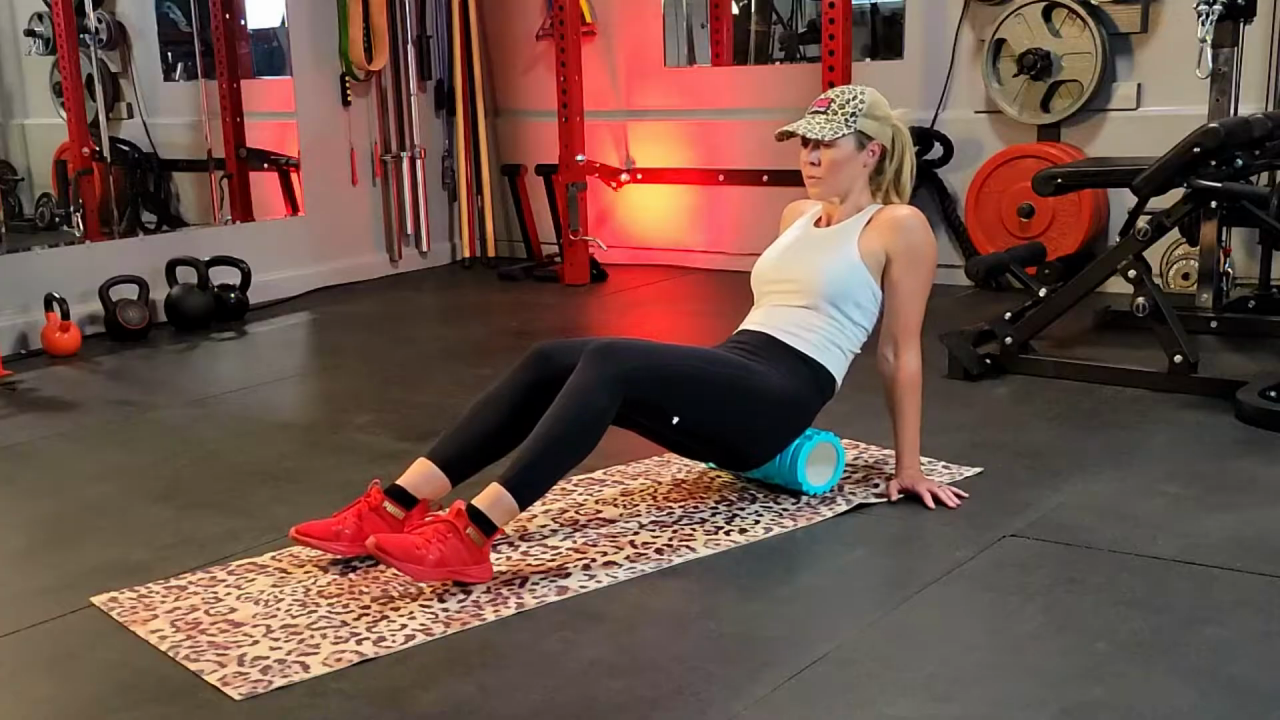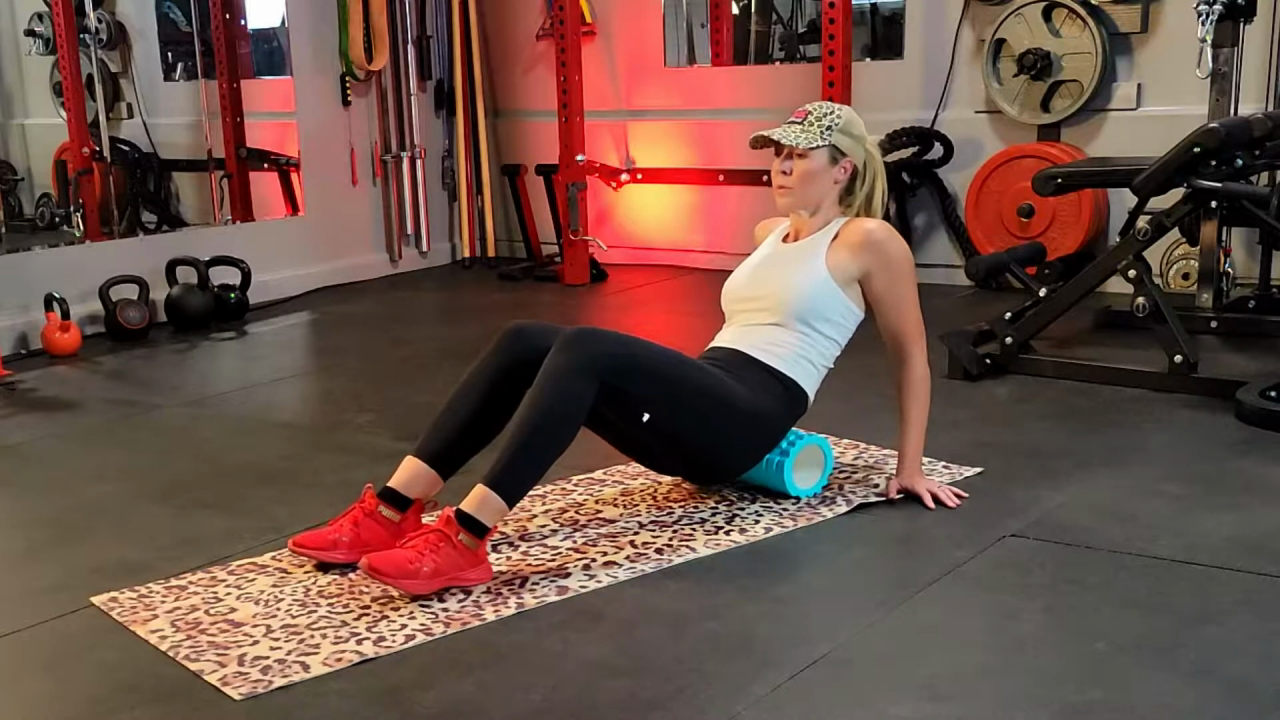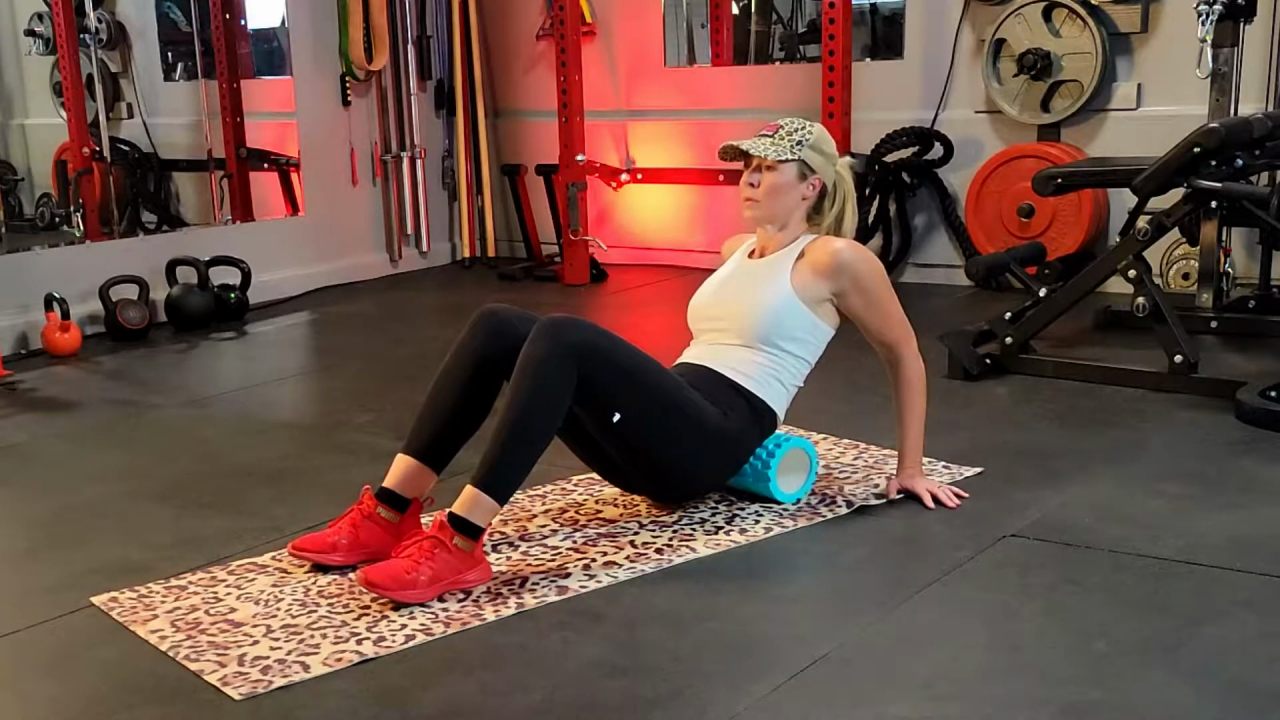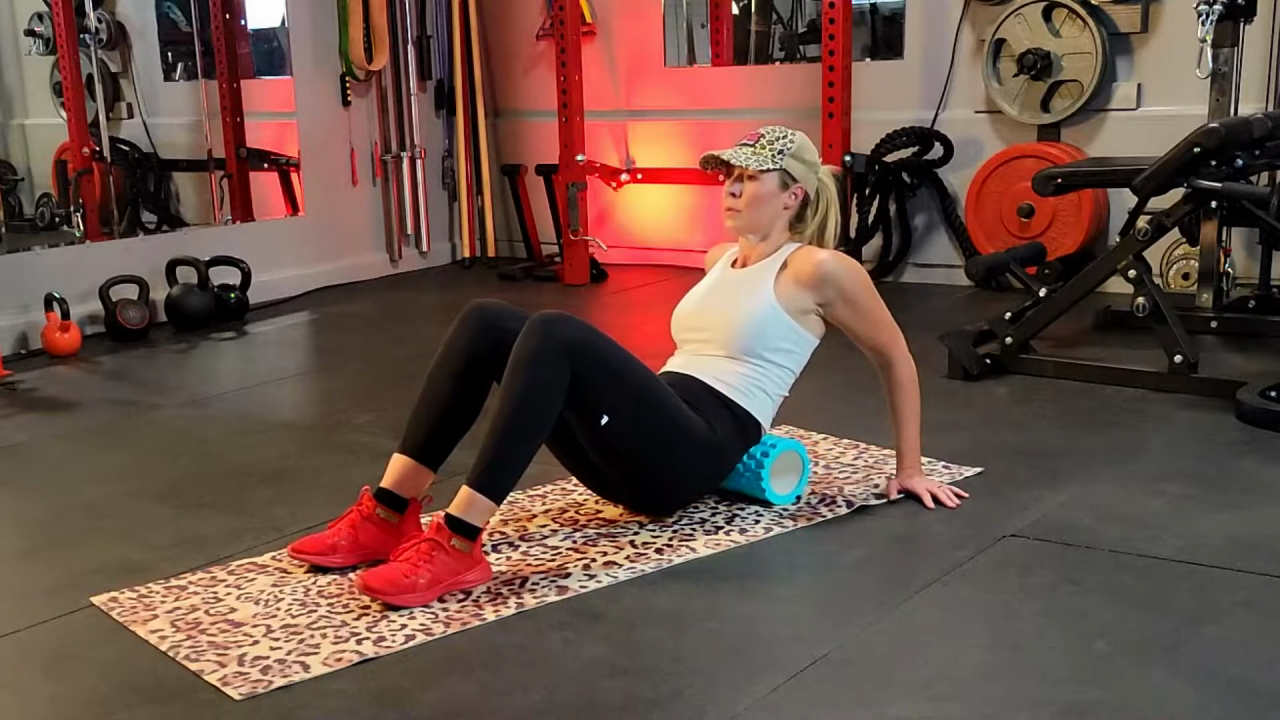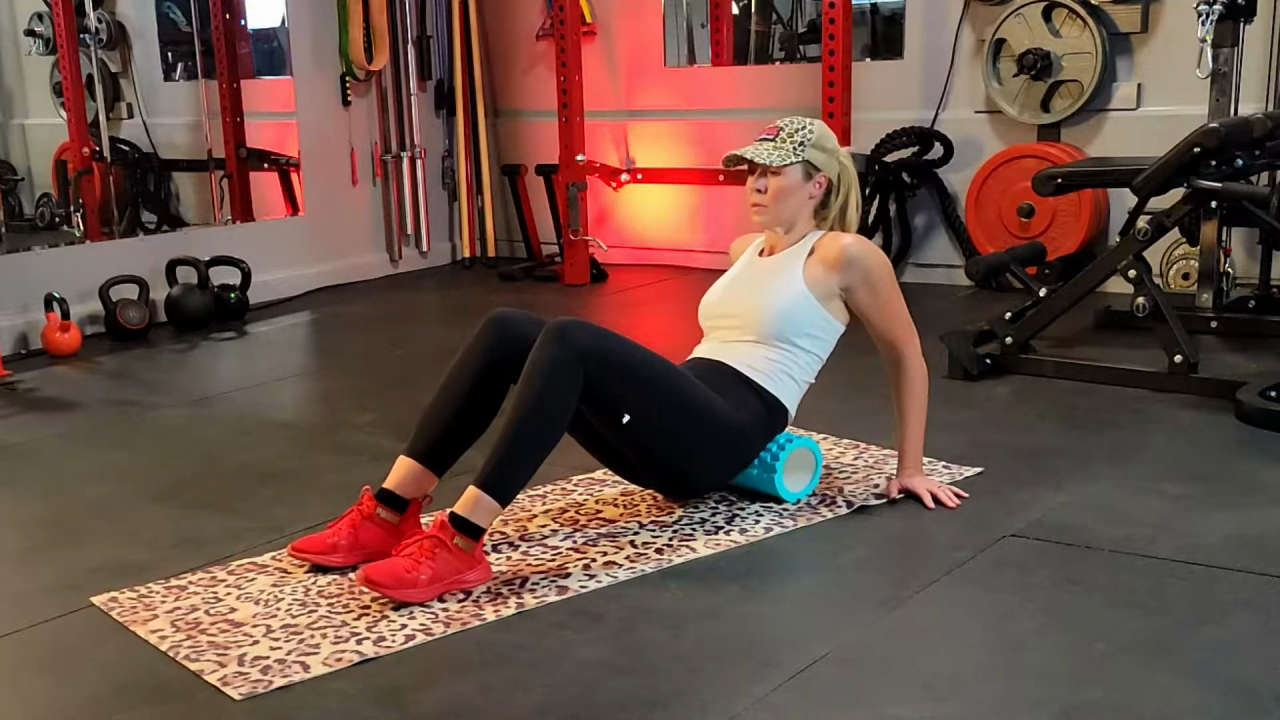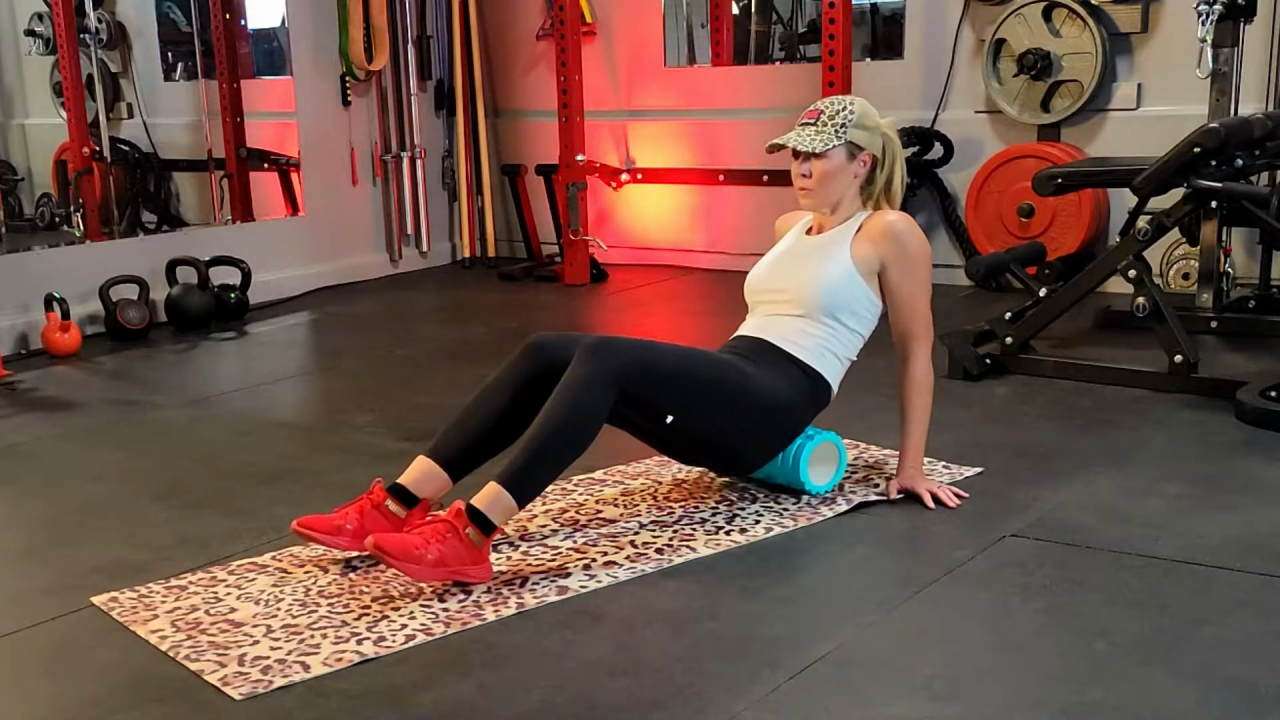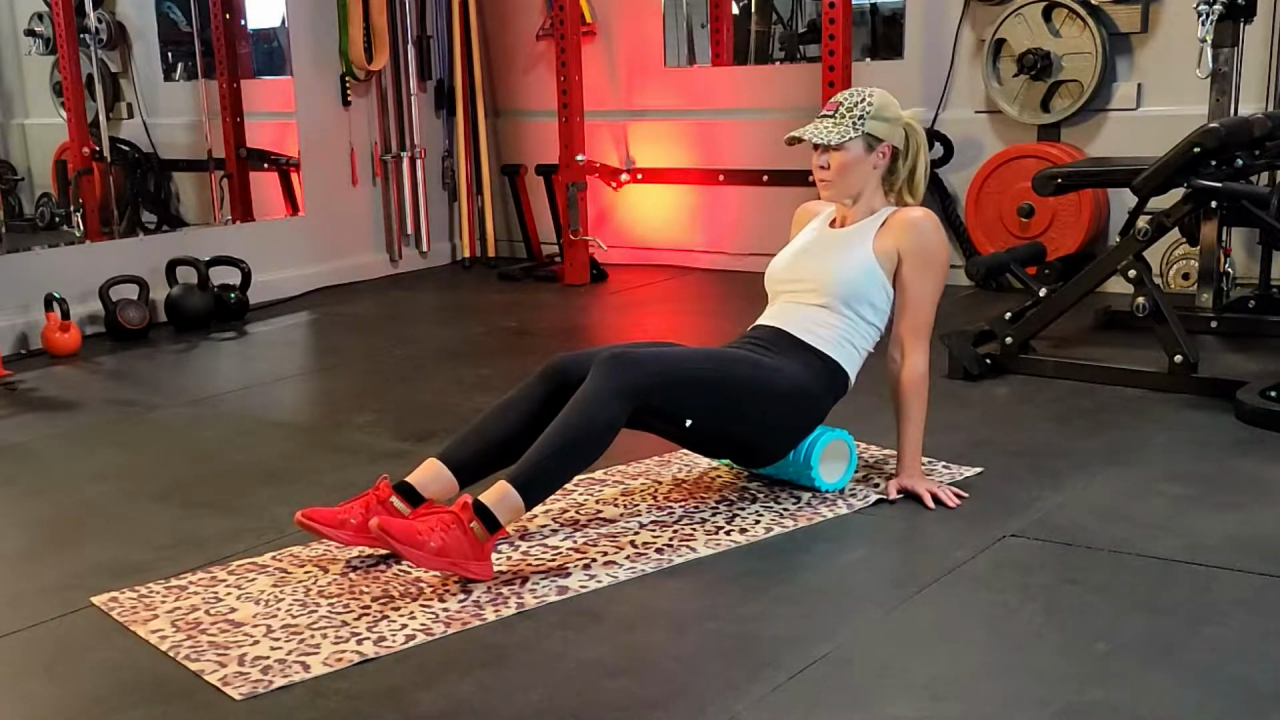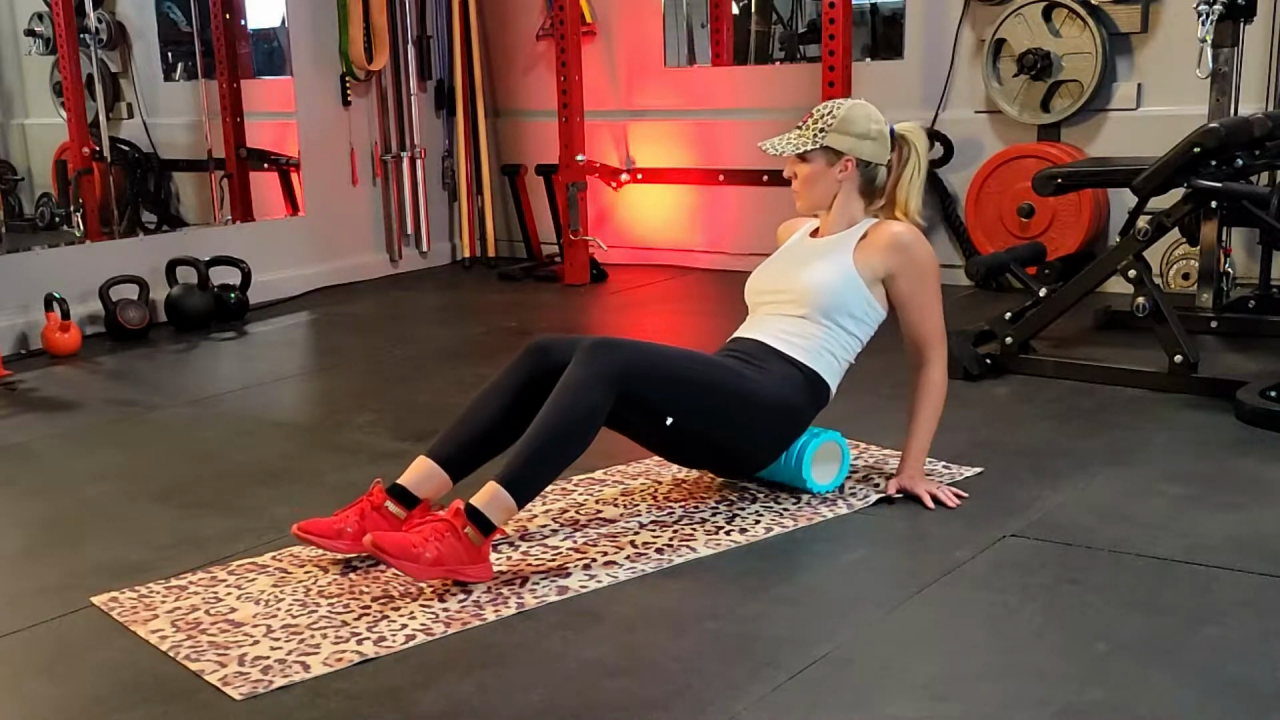
dt=0.5s
person 1, frame 1
left shoulder: (900, 227)
right shoulder: (798, 216)
left elbow: (901, 354)
left wrist: (909, 467)
left hip: (776, 400)
right hip: (727, 375)
left knee: (610, 365)
right knee: (547, 363)
left ankle: (471, 535)
right ankle: (395, 509)
person 1, frame 2
left shoulder: (869, 241)
right shoulder: (769, 233)
left elbow: (911, 354)
left wrist: (910, 466)
left hip: (747, 421)
right hip: (695, 405)
left knee: (584, 348)
right knee: (522, 342)
left ankle: (464, 541)
right ankle: (392, 512)
person 1, frame 3
left shoulder: (835, 260)
right shoulder: (737, 251)
left elbow: (904, 355)
left wrist: (911, 468)
left hip: (713, 439)
right hip: (659, 428)
left knee: (560, 336)
right knee: (496, 326)
left ankle: (459, 544)
right ankle: (389, 513)
person 1, frame 4
left shoulder: (818, 270)
right shoulder: (720, 260)
left elbow: (896, 358)
left wrist: (909, 469)
left hip: (694, 452)
right hip: (639, 441)
left knee: (553, 333)
right knee: (485, 322)
left ankle: (457, 544)
right ankle: (388, 514)
person 1, frame 5
left shoulder: (844, 254)
right shoulder: (745, 250)
left elbow: (907, 356)
left wrist: (911, 467)
left hip: (723, 435)
right hip: (670, 419)
left knee: (569, 341)
right knee: (506, 330)
left ankle: (459, 544)
right ankle: (389, 514)
person 1, frame 6
left shoulder: (891, 233)
right shoulder: (790, 227)
left elbow: (916, 352)
left wrist: (912, 466)
left hip: (771, 408)
right hip: (724, 386)
left knee: (603, 359)
right knee: (544, 355)
left ankle: (468, 534)
right ankle: (396, 506)
person 1, frame 7
left shoulder: (913, 228)
right shoulder: (811, 216)
left elbow: (911, 352)
left wrist: (910, 467)
left hip: (790, 396)
right hip: (741, 369)
left knee: (623, 372)
right knee: (563, 375)
left ankle: (474, 530)
right ankle: (401, 504)
person 1, frame 8
left shoulder: (895, 243)
right shoulder: (795, 233)
left elbow: (932, 359)
left wrist: (913, 467)
left hip: (768, 411)
right hip: (721, 392)
left knee: (603, 358)
right knee: (545, 356)
left ankle: (469, 534)
right ankle: (397, 506)
